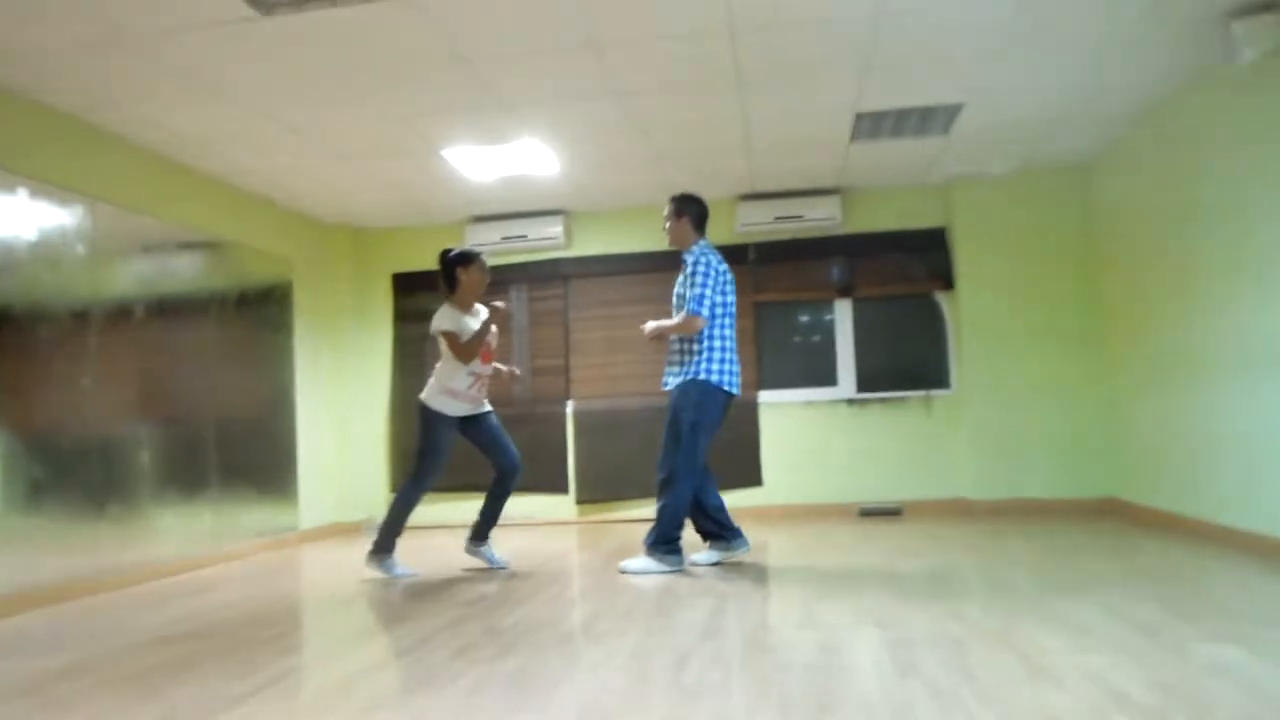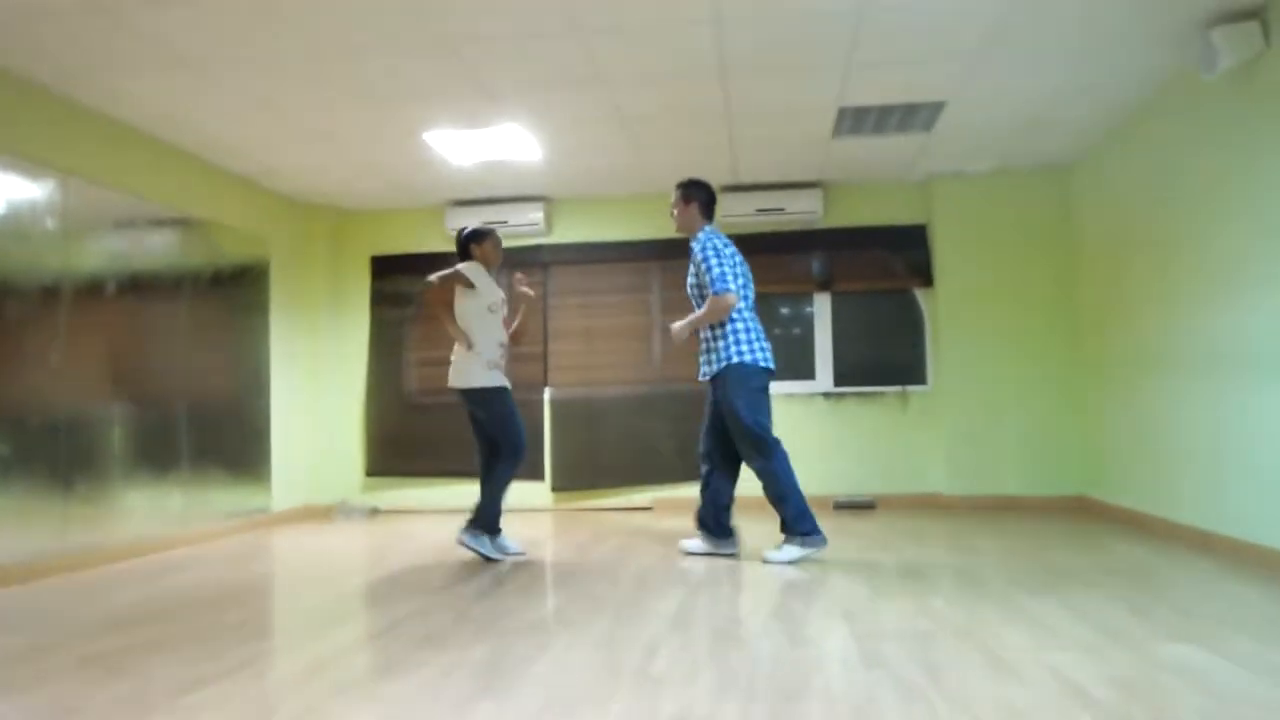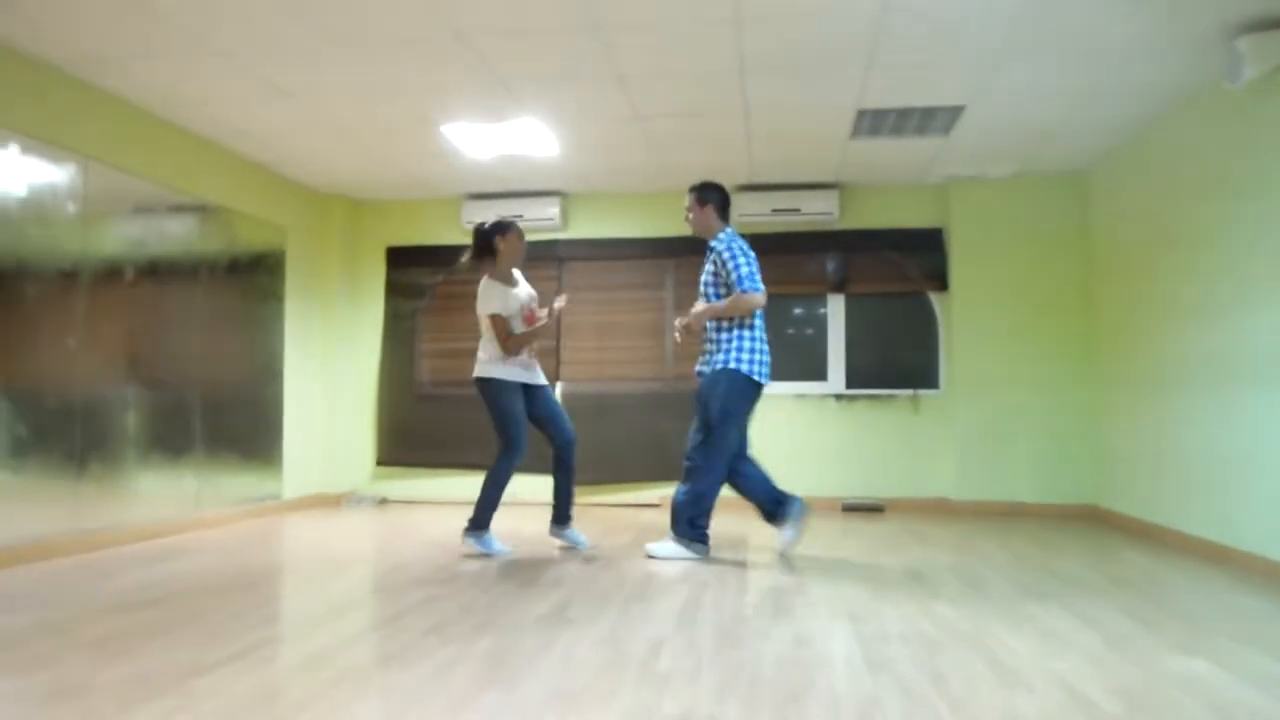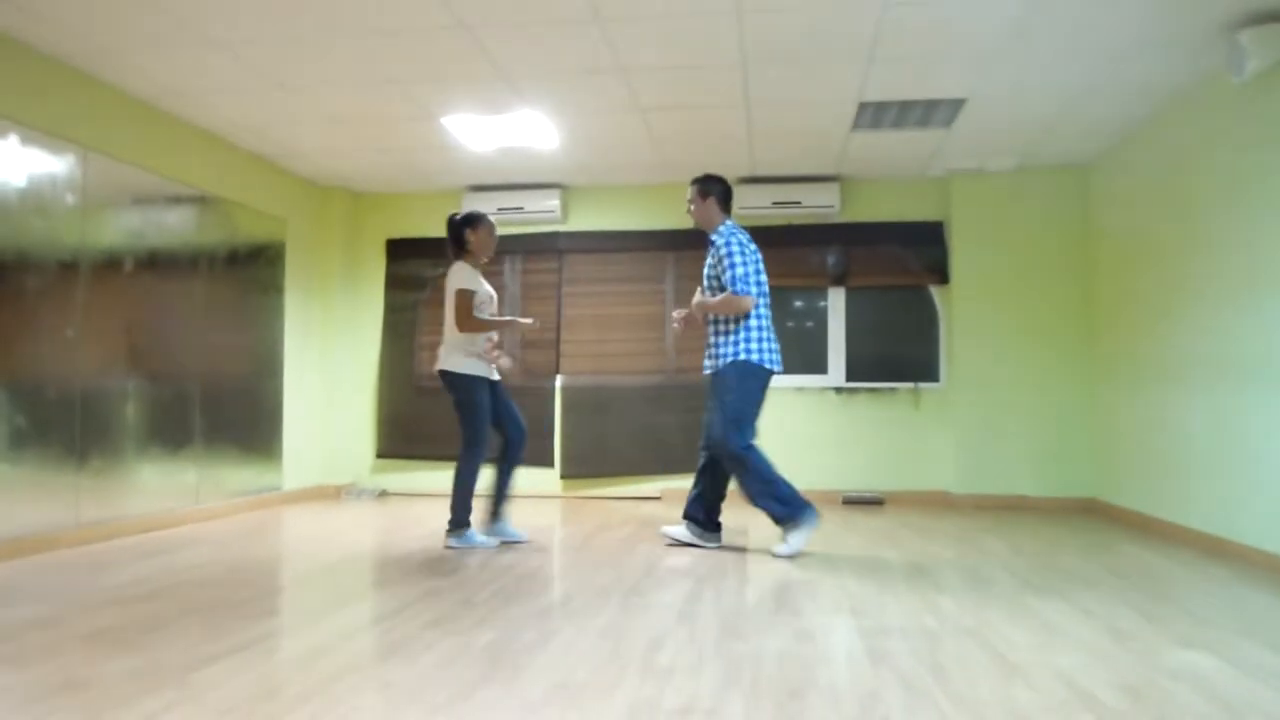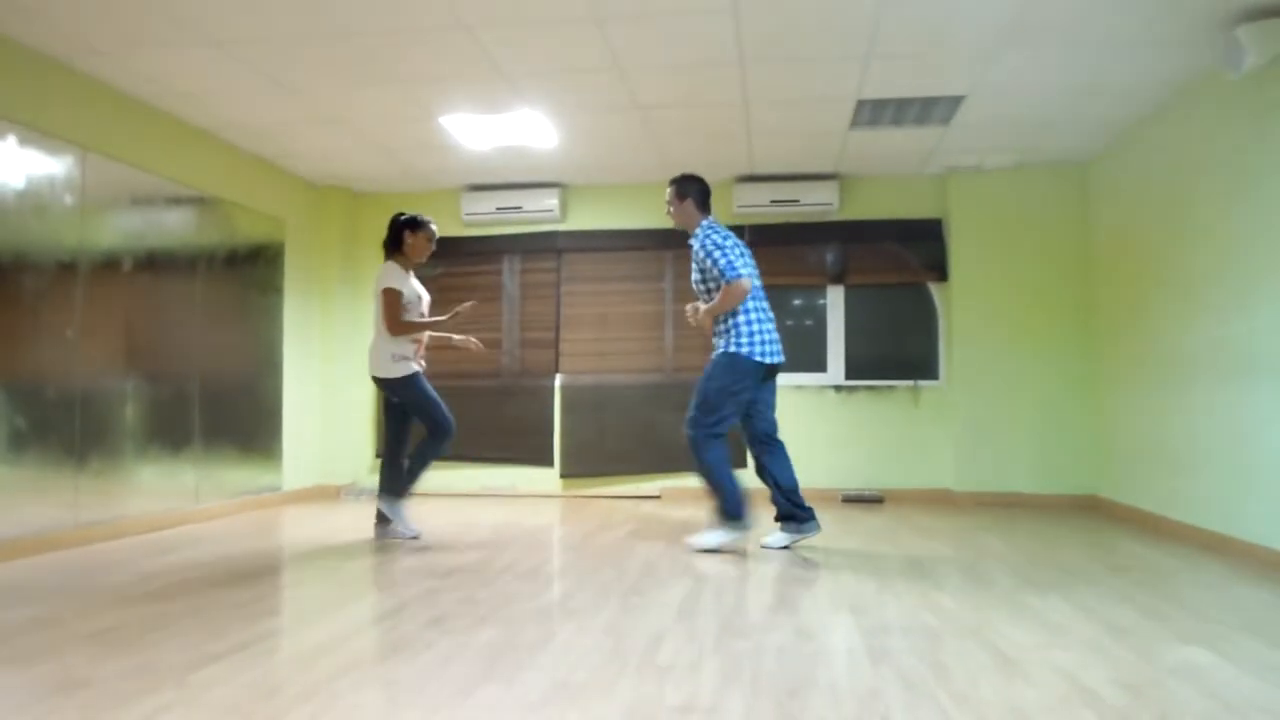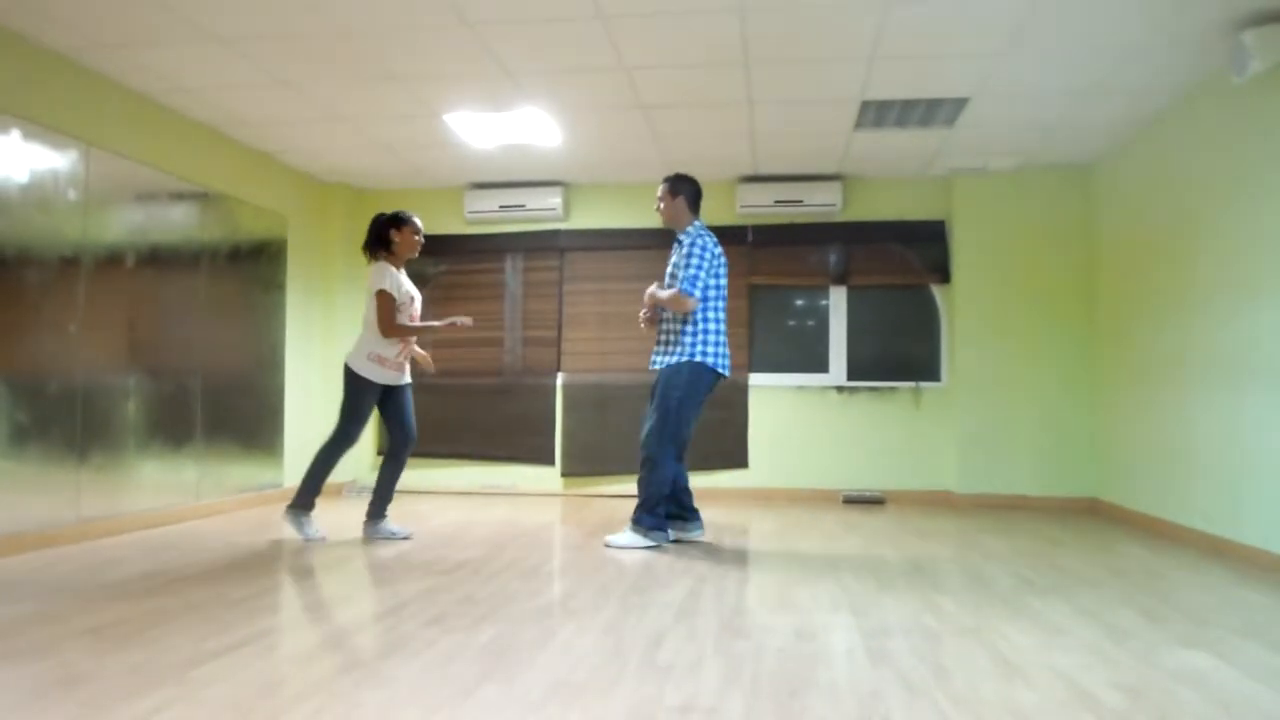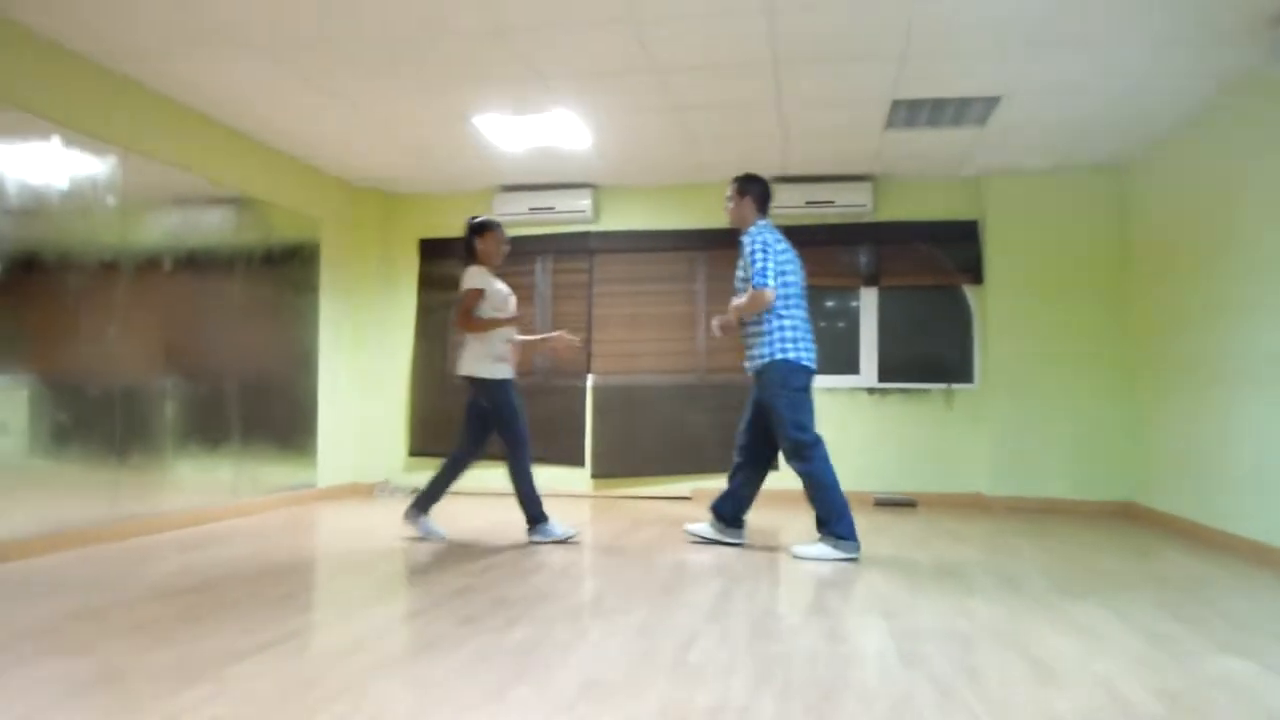
dt=0.5s
person 1, frame 1
left shoulder: (702, 262)
right shoulder: (701, 264)
left elbow: (690, 322)
left wrist: (656, 328)
right wrist: (667, 331)
left hip: (702, 378)
right hip: (698, 379)
left knee: (677, 464)
right knee: (688, 463)
left ankle: (663, 550)
right ankle: (723, 537)
person 1, frame 2
left shoulder: (706, 246)
right shoulder: (716, 246)
left elbow: (725, 301)
left wrist: (688, 326)
right wrist: (694, 325)
left hip: (737, 360)
right hip: (730, 361)
left knee: (758, 446)
right knee: (717, 450)
left ankle: (804, 532)
right ankle: (717, 532)
person 1, frame 3
left shoulder: (729, 249)
right shoulder: (721, 251)
left elbow: (753, 299)
left wrist: (706, 311)
right wrist: (697, 322)
left hip: (734, 365)
right hip: (725, 365)
left knee: (704, 452)
right knee: (726, 453)
left ankle: (689, 538)
right ankle: (784, 508)
person 1, frame 4
left shoulder: (731, 244)
right shoulder: (724, 245)
left elbow: (743, 303)
left wrist: (703, 303)
right wrist: (695, 315)
left hip: (743, 358)
right hip: (731, 358)
left knee: (731, 443)
right knee: (716, 441)
left ankle: (796, 515)
right ankle: (701, 524)
person 1, frame 5
left shoulder: (708, 243)
right shoulder: (722, 239)
left elbow: (740, 285)
left wrist: (709, 312)
right wrist: (707, 310)
left hip: (741, 350)
right hip: (760, 350)
left knee: (703, 430)
right knee: (762, 437)
left ankle: (733, 518)
right ankle: (796, 518)
person 1, frame 6
left shoulder: (698, 243)
right shoulder: (688, 244)
left elbow: (685, 301)
left wrist: (654, 295)
right wrist: (657, 315)
left hip: (694, 358)
right hip: (680, 358)
left knee: (660, 440)
right knee: (663, 439)
left ankle: (649, 526)
right ankle: (682, 518)
person 1, frame 7
left shoulder: (758, 241)
right shoulder: (768, 241)
left elbow: (763, 296)
left wrist: (738, 306)
right wrist: (732, 321)
left hip: (781, 358)
right hip: (775, 358)
left knee: (799, 445)
right knee: (752, 442)
left ankle: (840, 536)
right ankle: (727, 522)
person 2, frame 1
left shoulder: (480, 310)
right shoulder: (445, 316)
right elbow: (464, 355)
left wrist: (499, 368)
right wrist: (490, 320)
left hip: (476, 407)
right hip: (442, 405)
left knee: (510, 464)
right knee: (423, 478)
left ankle: (479, 538)
right ankle: (381, 551)
person 2, frame 2
left shoulder: (484, 286)
right shoulder: (470, 271)
left elbow: (506, 334)
right elbow: (433, 283)
left wrist: (521, 302)
right wrist: (455, 329)
left hip: (485, 380)
right hip: (480, 380)
left knee: (494, 457)
right knee: (514, 450)
left ankle: (489, 532)
right ankle: (476, 527)
person 2, frame 3
left shoulder: (517, 276)
right shoulder: (490, 290)
right elbow: (510, 346)
left wrist: (549, 311)
right wrist: (546, 323)
left hip: (529, 376)
right hip: (498, 376)
left knee: (565, 439)
right knee: (513, 448)
left ankle: (561, 522)
right ankle: (478, 529)
person 2, frame 4
left shoulder: (475, 275)
right shoulder: (463, 273)
right elbow: (464, 323)
left wrist: (495, 352)
right wrist: (513, 323)
left hip: (482, 371)
right hip: (463, 369)
left knee: (516, 435)
right knee: (476, 445)
left ankle: (497, 517)
right ankle: (459, 528)
person 2, frame 5
left shoulder: (408, 277)
right shoulder: (392, 273)
right elbow: (395, 326)
left wrist: (455, 338)
right wrist: (444, 318)
left hip: (405, 369)
right hip: (393, 368)
left knee: (396, 444)
right knee: (443, 427)
left ankle: (387, 520)
right ankle: (395, 495)
person 2, frame 6
left shoulder: (401, 275)
right shoulder: (384, 273)
right elbow: (387, 329)
left wrist: (414, 349)
right wrist: (441, 325)
left hip: (396, 375)
right hip: (369, 370)
left knee: (404, 440)
right knee: (344, 438)
left ankle: (376, 518)
right ankle: (300, 507)
person 2, frame 7
left shoulder: (490, 281)
right shoulder: (477, 276)
left elbow: (501, 336)
right elbow: (464, 322)
left wrist: (546, 338)
right wrist: (506, 319)
left hip: (495, 373)
right hip: (487, 372)
left knee: (470, 447)
right knee: (518, 443)
left ankle: (419, 510)
right ankle: (538, 523)
